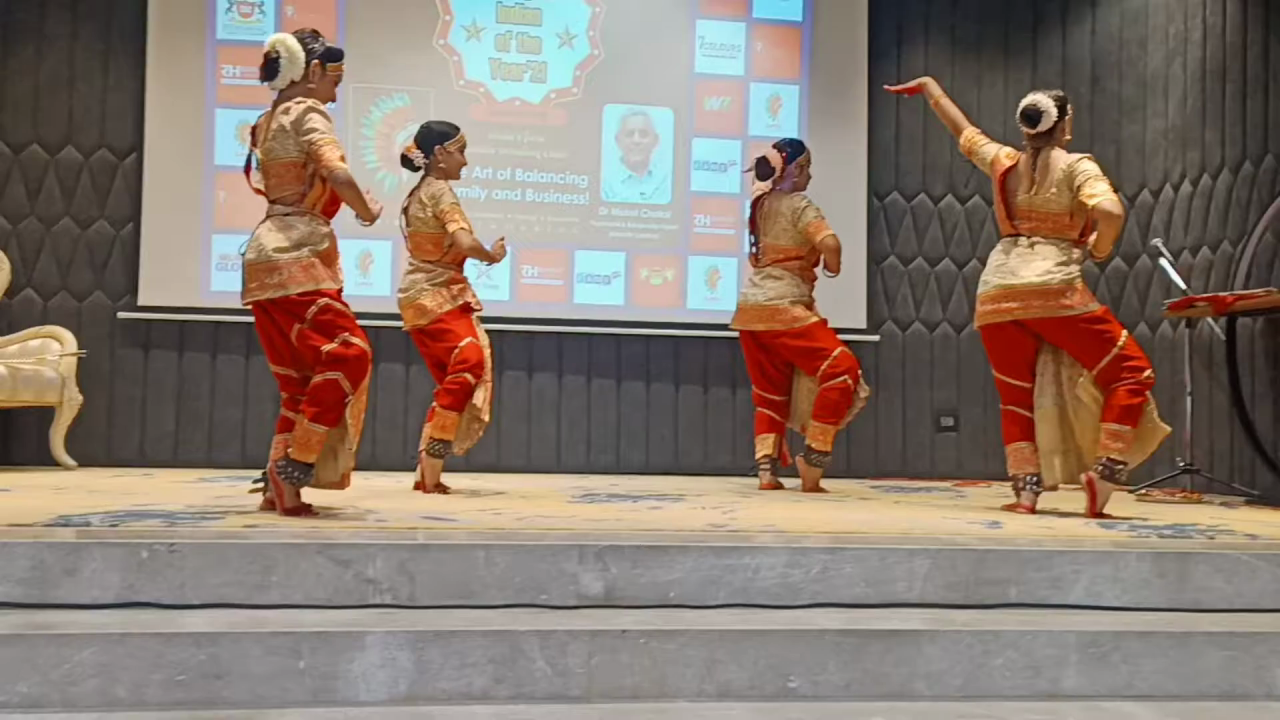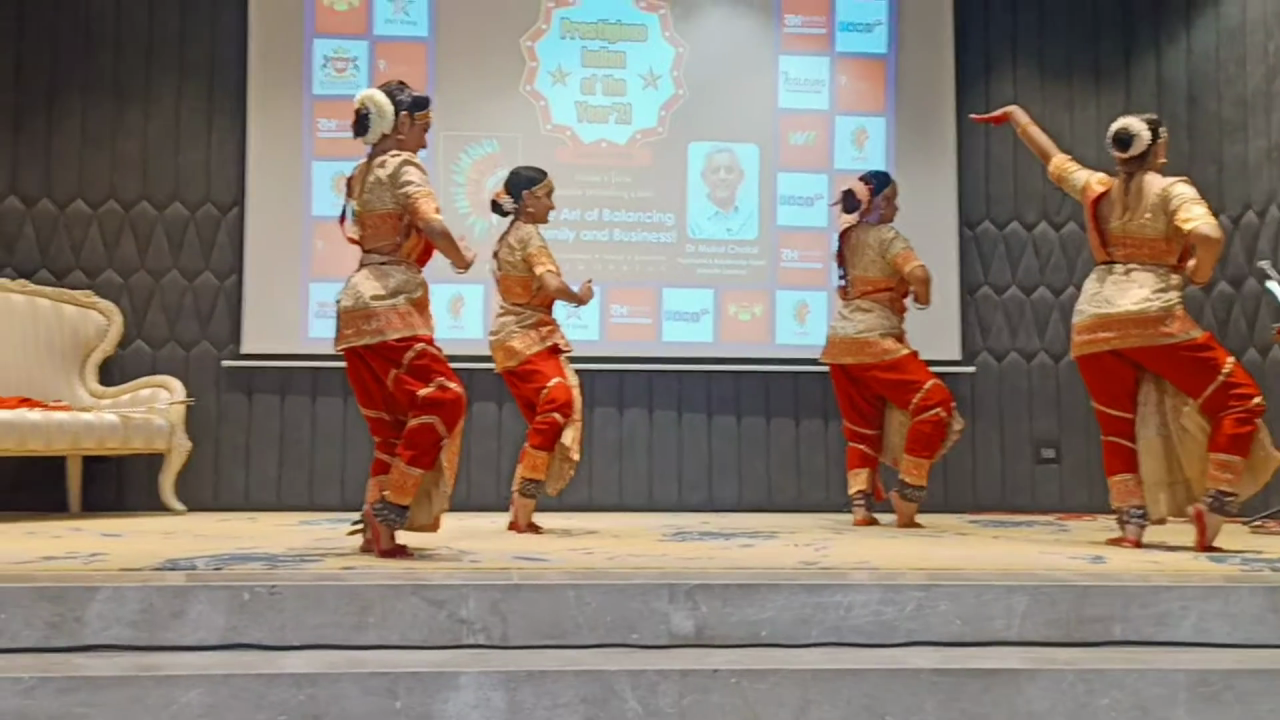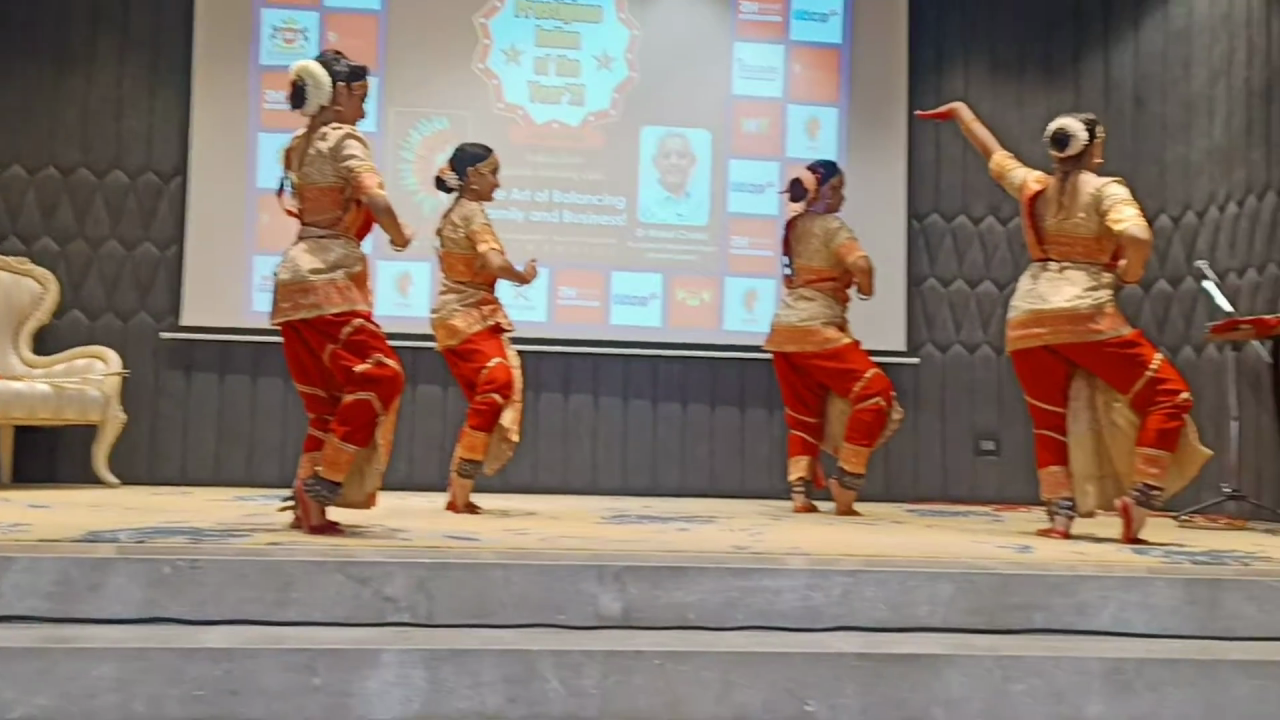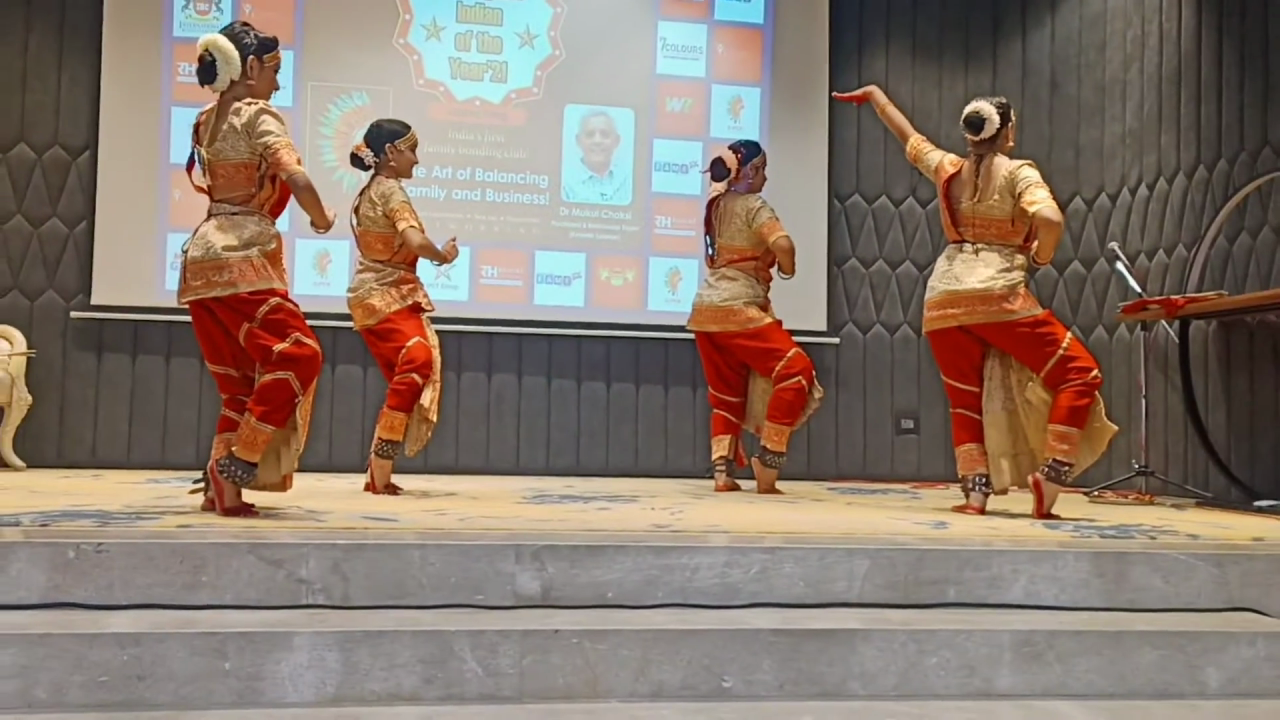
dt=0.7s
person 1, frame 1
left shoulder: (269, 121)
right shoulder: (308, 113)
right elbow: (336, 173)
right wrist: (368, 211)
left hip: (268, 255)
right hip: (296, 258)
left knee: (302, 375)
right knee: (347, 356)
left ankle: (279, 482)
right ankle: (291, 470)
person 1, frame 2
left shoulder: (362, 173)
right shoulder: (403, 165)
right elbow: (431, 224)
right wrist: (461, 259)
left hip: (360, 306)
right hip: (390, 306)
left knee: (394, 421)
right knee: (442, 400)
left ankle: (376, 523)
right ankle: (388, 512)
person 1, frame 3
left shoulder: (300, 145)
right shoulder: (345, 139)
right elbow: (376, 201)
right wrist: (400, 236)
left hip: (296, 278)
right hip: (328, 279)
left knee: (328, 398)
right knee: (379, 377)
left ankle: (308, 500)
right ankle: (319, 488)
person 1, frame 4
left shoulder: (206, 121)
right shoulder: (258, 115)
right elbow: (296, 179)
right wrist: (322, 219)
left hip: (204, 256)
right hip: (241, 257)
left knee: (241, 379)
right knee: (298, 356)
left ankle: (221, 484)
right ankle: (234, 469)
person 2, frame 1
left shoulder: (1002, 162)
right shoulder: (1077, 166)
left elbow: (962, 129)
right elbow: (1112, 212)
left wrist: (928, 85)
right wrist: (1100, 249)
left hip: (996, 294)
right hip: (1054, 290)
left knee: (1016, 397)
right knee: (1132, 373)
left ankle: (1026, 490)
right ankle: (1104, 472)
person 2, frame 2
left shoulder: (1094, 188)
right shoulder: (1172, 190)
left elbow: (1050, 156)
right elbow: (1209, 236)
left wrist: (1015, 113)
right wrist: (1199, 274)
left hip: (1093, 324)
right hip: (1153, 318)
left knee: (1118, 428)
right knee: (1241, 401)
left ankle: (1131, 524)
right ankle: (1212, 505)
person 2, frame 3
left shoulder: (1032, 186)
right shoulder: (1106, 190)
left elbow: (991, 151)
right elbow: (1138, 237)
left wrist: (958, 110)
right wrist: (1129, 274)
left hip: (1027, 318)
right hip: (1085, 315)
left knee: (1049, 422)
right knee: (1169, 397)
left ankle: (1060, 516)
right ankle: (1139, 497)
person 2, frame 4
left shoulder: (946, 168)
right shoulder: (1018, 172)
left elbow: (906, 133)
right elbow: (1050, 219)
left wrist: (873, 93)
right wrist: (1041, 256)
left hip: (943, 298)
right hip: (998, 295)
left knee: (965, 400)
right knee: (1080, 374)
left ankle: (975, 492)
right ankle: (1050, 474)
person 3, frame 1
left shoulder: (417, 193)
right shoulder: (440, 191)
right elbow: (466, 243)
right wrist: (492, 255)
left hip: (423, 297)
right hip: (436, 297)
left knee: (453, 377)
right knee: (468, 363)
left ankle: (427, 470)
right ankle: (431, 469)
person 3, frame 2
left shoulder: (508, 237)
right shoulder: (529, 235)
right elbow: (553, 285)
right wrist: (580, 297)
left hip: (515, 339)
right hip: (527, 339)
left knee: (546, 418)
right knee: (558, 403)
left ankle: (521, 511)
right ankle: (524, 509)
person 3, frame 3
left shoulder: (452, 214)
right shoulder: (473, 212)
right elbow: (496, 263)
right wrist: (523, 277)
left hip: (457, 317)
right hip: (469, 318)
left knee: (487, 395)
right knee: (498, 383)
left ankle: (459, 490)
right ankle: (460, 490)
person 3, frame 4
left shoulder: (368, 192)
right shoulder: (390, 190)
right elbow: (416, 242)
left wrist: (435, 254)
right wrist: (443, 256)
left hip: (374, 296)
right hip: (388, 297)
left knee: (407, 373)
right knee: (417, 362)
left ankle: (379, 471)
right ankle: (380, 469)
person 4, frame 1
left shoulder: (761, 204)
right shoulder: (799, 204)
right elbow: (830, 243)
right wrist: (833, 266)
left hip: (750, 308)
right hip: (784, 307)
left knee: (770, 391)
right knee: (842, 371)
left ankle: (767, 471)
right ankle: (812, 463)
person 4, frame 2
left shoulder: (849, 237)
right shoulder: (886, 236)
right elbow: (919, 274)
right wrist: (922, 297)
left hip: (840, 340)
right hip: (873, 340)
left knee: (862, 426)
right knee: (935, 404)
left ankle: (861, 507)
right ankle: (907, 499)
person 4, frame 3
left shoulder: (796, 226)
right shoulder: (832, 226)
right elbow: (862, 264)
right wrist: (866, 288)
left hip: (784, 329)
right hip: (817, 329)
left knee: (804, 414)
right knee: (876, 392)
left ankle: (800, 493)
right ankle: (846, 487)
person 4, frame 4
left shoulder: (717, 205)
right shoulder: (753, 205)
right elbow: (783, 245)
right wrist: (787, 267)
left hip: (706, 308)
right hip: (739, 308)
left knee: (727, 393)
right knee: (796, 372)
left ankle: (722, 472)
right ankle: (767, 465)
